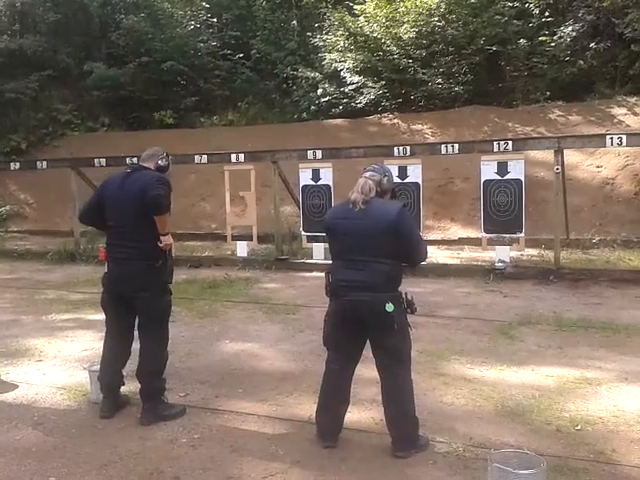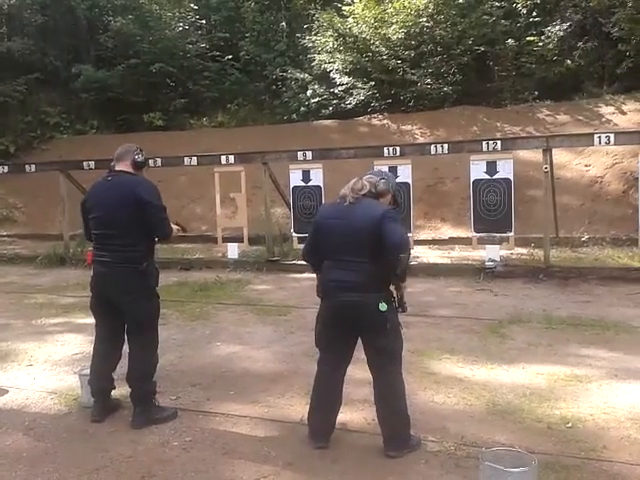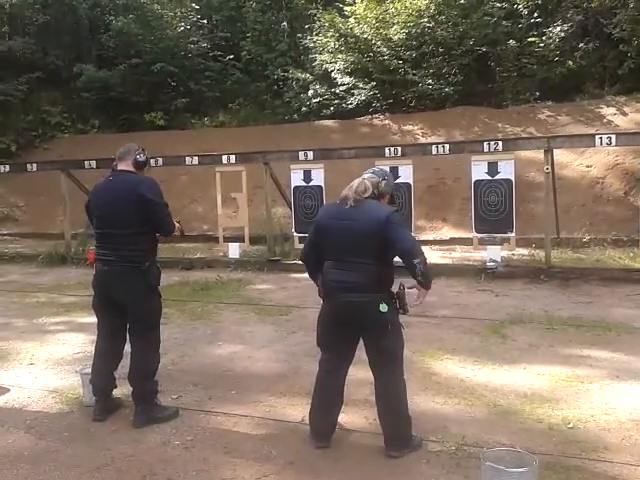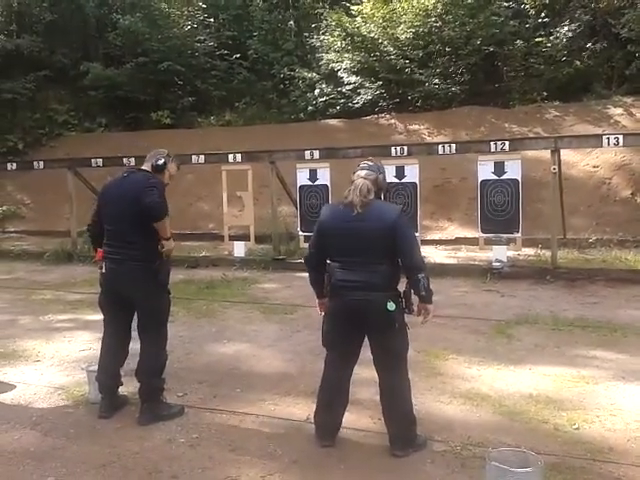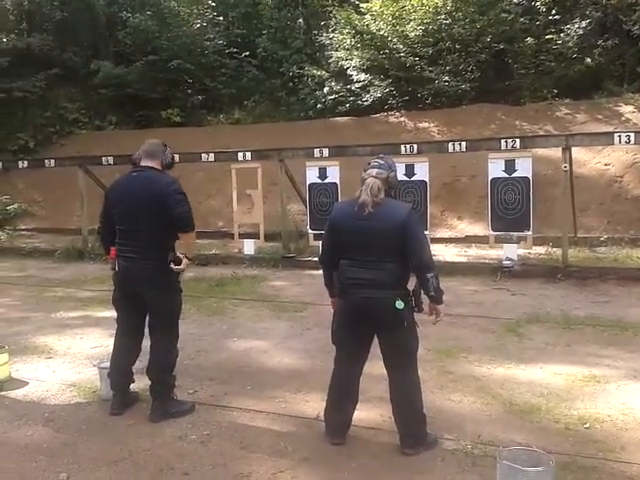
dt=1s
person 1, frame 1
left shoulder: (334, 215)
right shoulder: (395, 213)
right elbow: (418, 254)
left hip: (343, 301)
right hip: (383, 303)
left knee: (337, 366)
right knee: (395, 371)
left ankle: (327, 432)
right ankle: (405, 440)
person 1, frame 2
left shoulder: (326, 213)
right shoulder: (382, 213)
left elbow: (309, 254)
right elbow: (399, 245)
right wrist: (398, 278)
left hip: (334, 301)
right hip: (373, 303)
left knee: (329, 366)
right knee: (387, 370)
left ankle: (319, 433)
right ankle: (397, 440)
person 1, frame 3
left shoulder: (326, 213)
right shoulder: (385, 215)
left elbow: (308, 255)
right elbow: (410, 252)
right wrist: (424, 282)
left hip: (335, 302)
right hip: (374, 304)
left knee: (331, 366)
right knee: (388, 371)
left ankle: (320, 432)
right ankle: (398, 440)
person 1, frame 4
left shoulder: (329, 214)
right shoulder: (392, 215)
left elbow: (313, 260)
right elbow: (413, 261)
left wrist: (321, 294)
right wrist: (424, 296)
left hip: (342, 303)
right hip: (382, 304)
left knee: (336, 367)
right knee: (393, 372)
left ankle: (325, 432)
right ankle: (403, 440)
person 1, frame 5
left shoulder: (340, 212)
right shoulder: (402, 213)
left elbow: (327, 258)
right elbow: (422, 260)
left wrist: (334, 292)
right wrist: (435, 297)
left hip: (351, 301)
right hip: (391, 302)
left knee: (346, 365)
right knee: (403, 370)
left ankle: (335, 429)
right ankle: (413, 438)
person 2, frame 1
left shoulder: (111, 183)
right shoulder: (156, 181)
left elbow: (86, 215)
right elbow: (158, 201)
right wrist: (165, 233)
left hip: (115, 270)
right hip: (148, 272)
left knee: (116, 334)
right knee: (153, 338)
left ankle: (109, 398)
right ankle: (153, 405)
person 2, frame 2
left shoulder: (93, 191)
right shoulder: (143, 187)
left elbow: (90, 234)
right elbow: (161, 231)
right wrist: (172, 229)
left hip: (102, 274)
right hip: (134, 276)
left knee: (105, 337)
right knee: (142, 341)
left ankle: (101, 402)
right ankle: (144, 408)
person 2, frame 3
left shoulder: (98, 191)
right shoulder: (145, 185)
left elbow: (100, 227)
right elbow: (164, 227)
right wrist: (174, 227)
left hip: (104, 273)
right hip: (137, 274)
left knee: (107, 336)
right knee: (145, 340)
left ankle: (102, 401)
right ankle: (145, 407)
person 2, frame 4
left shoulder: (110, 187)
right shoulder: (149, 183)
left elbow: (94, 230)
right elbow: (155, 208)
right wrist: (166, 238)
left hip: (112, 271)
right hip: (145, 273)
left knee: (114, 334)
right knee: (153, 338)
left ankle: (108, 399)
right ankle: (151, 404)
person 2, frame 5
left shoulder: (116, 187)
right shoulder: (167, 184)
left elbow: (105, 231)
right elbow: (185, 222)
right wrist: (187, 255)
left hip: (125, 271)
right hip: (159, 271)
left knee: (126, 332)
right knee: (163, 337)
left ankle: (119, 396)
right ankle: (162, 402)
